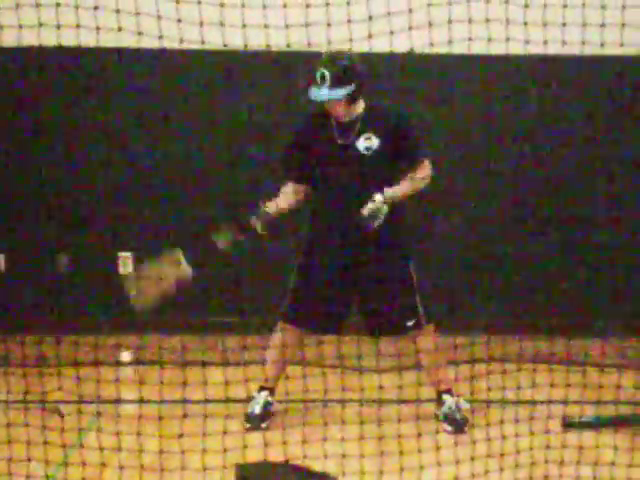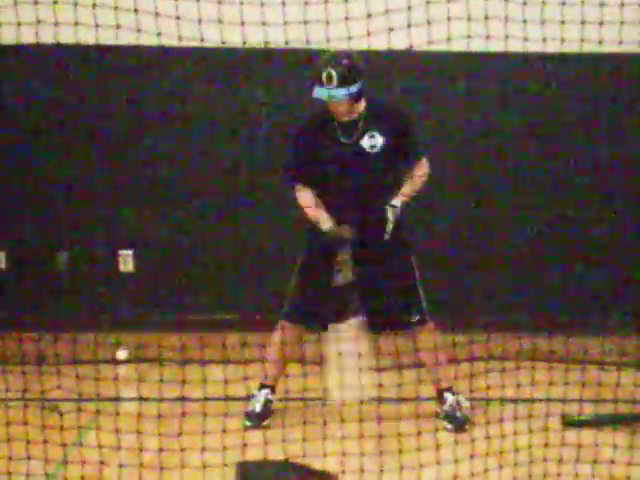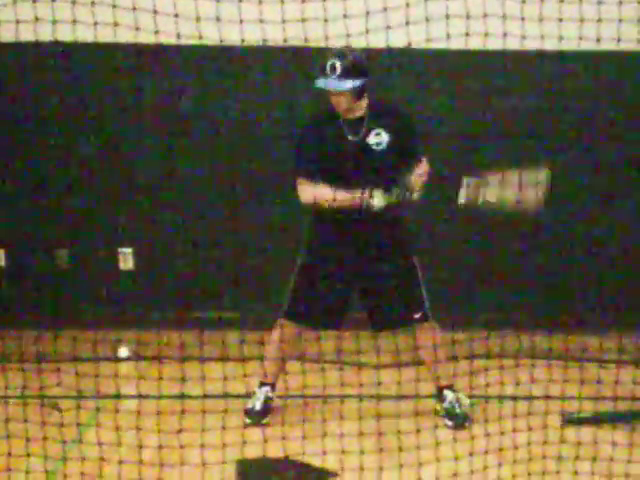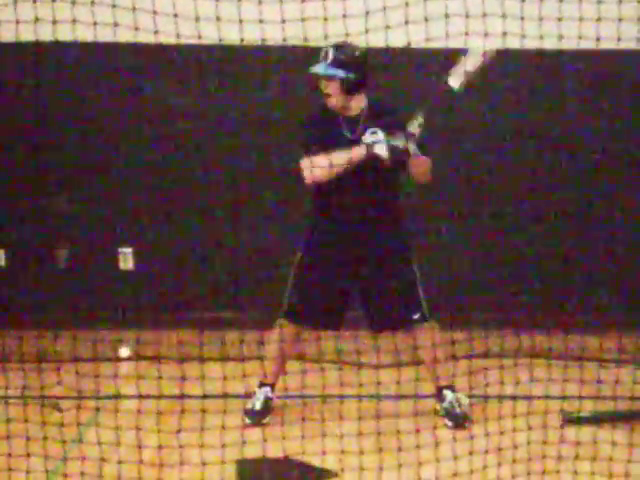
dt=0.2s
person 1, frame 1
left shoulder: (389, 123)
right shoulder: (311, 130)
left elbow: (423, 171)
right elbow: (299, 184)
left wrist: (387, 197)
right wrist: (273, 207)
left hip: (382, 245)
right hip: (327, 245)
left knee: (415, 322)
right knee: (292, 321)
left ankle: (446, 397)
right ankle: (264, 395)
person 1, frame 2
left shoulder: (391, 120)
right shoulder: (313, 130)
left elbow: (420, 167)
right elbow: (302, 189)
left wrist: (397, 201)
right wrist: (326, 224)
left hip: (384, 243)
right hip: (330, 244)
left knee: (418, 319)
right knee: (294, 320)
left ankle: (447, 395)
right ankle: (265, 392)
person 1, frame 3
left shoulder: (393, 119)
right shoulder: (317, 128)
left elbow: (419, 168)
right elbow: (307, 191)
left wrist: (410, 184)
right wrist: (361, 197)
left hip: (386, 241)
right hip: (330, 243)
left knee: (420, 317)
right knee: (293, 319)
left ankle: (447, 392)
right ankle: (265, 390)
person 1, frame 4
left shoulder: (389, 118)
right shoulder: (317, 122)
left elbow: (423, 174)
right elbow: (311, 172)
left wrist: (411, 146)
right wrist: (367, 148)
left hip: (384, 241)
right hip: (328, 243)
left knee: (419, 318)
right knee: (292, 319)
left ankle: (447, 392)
right ankle: (266, 390)
